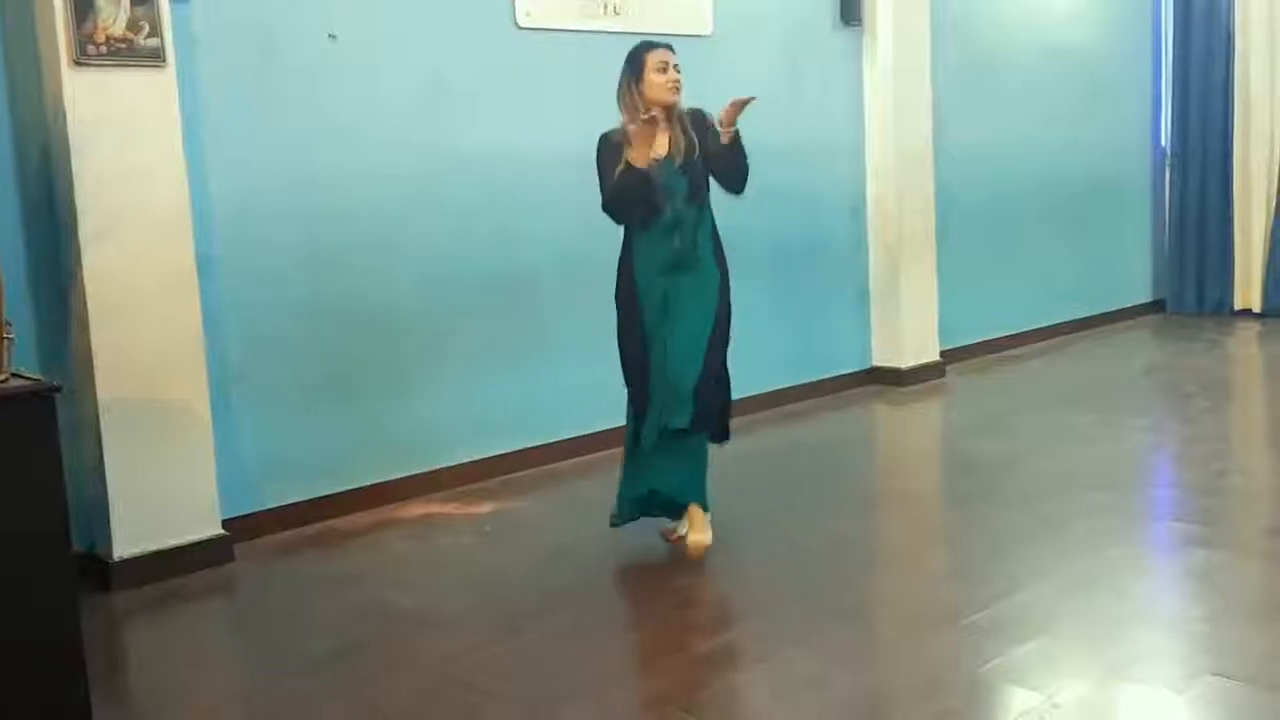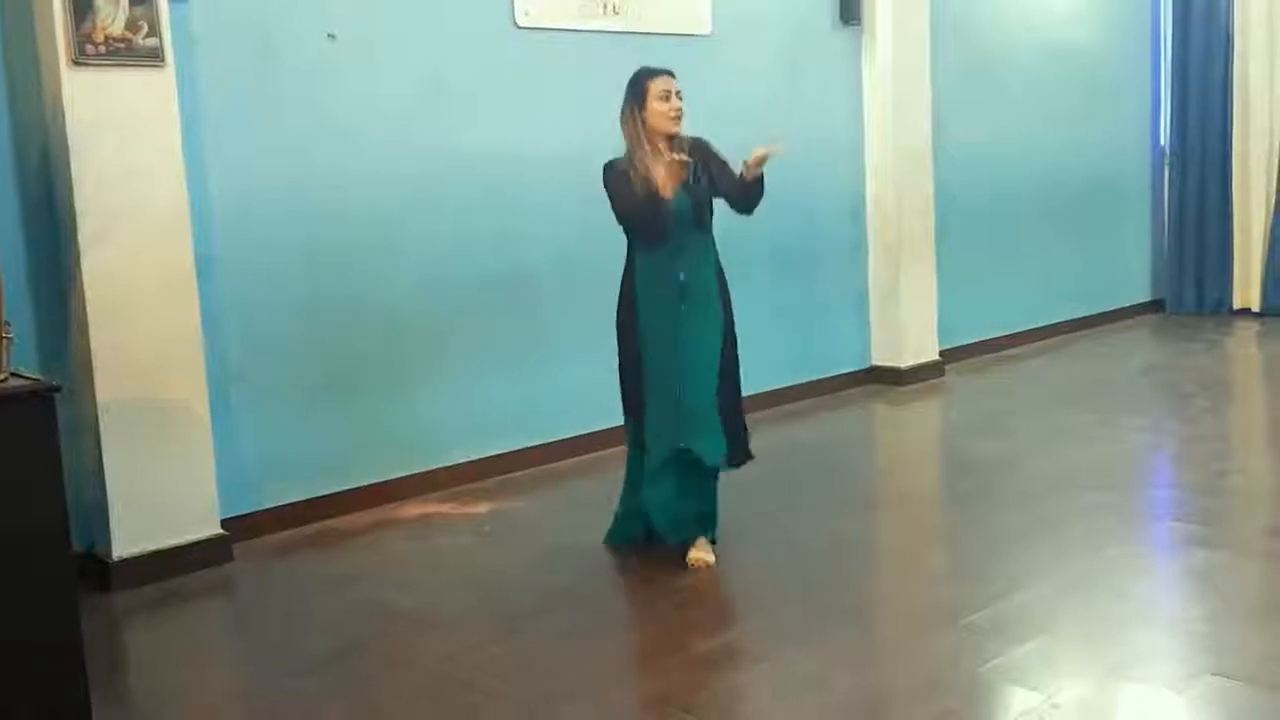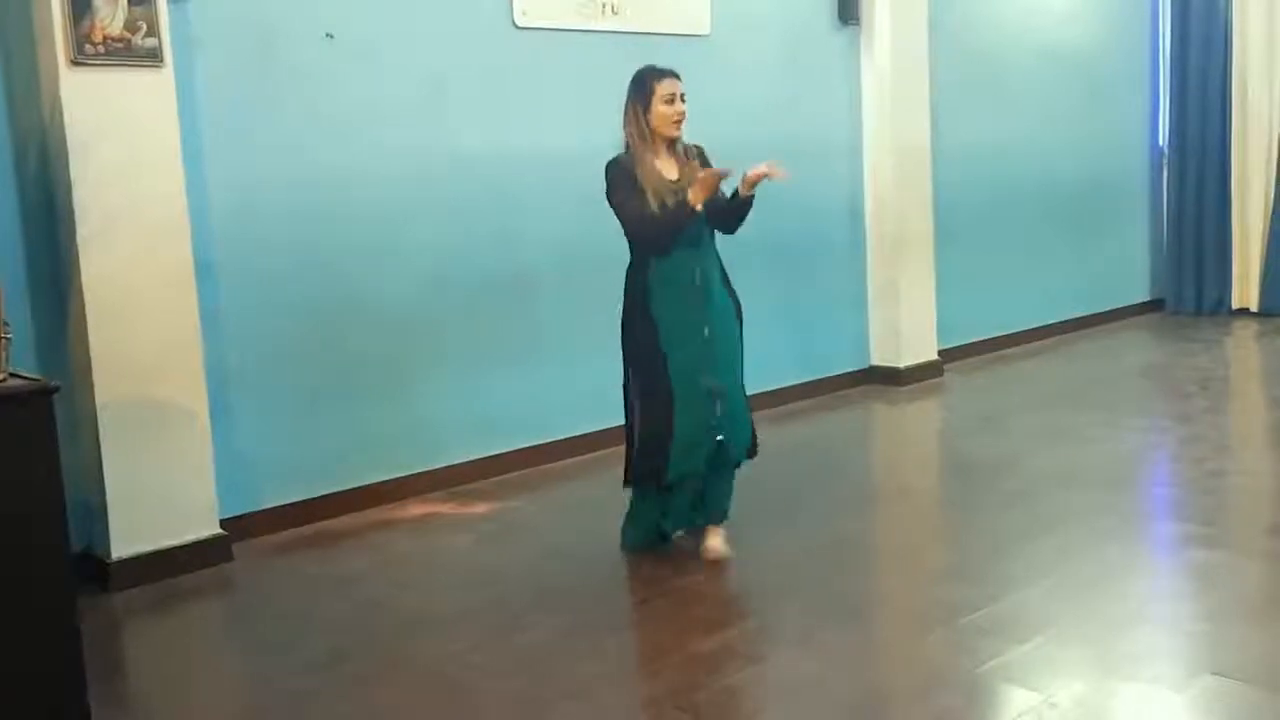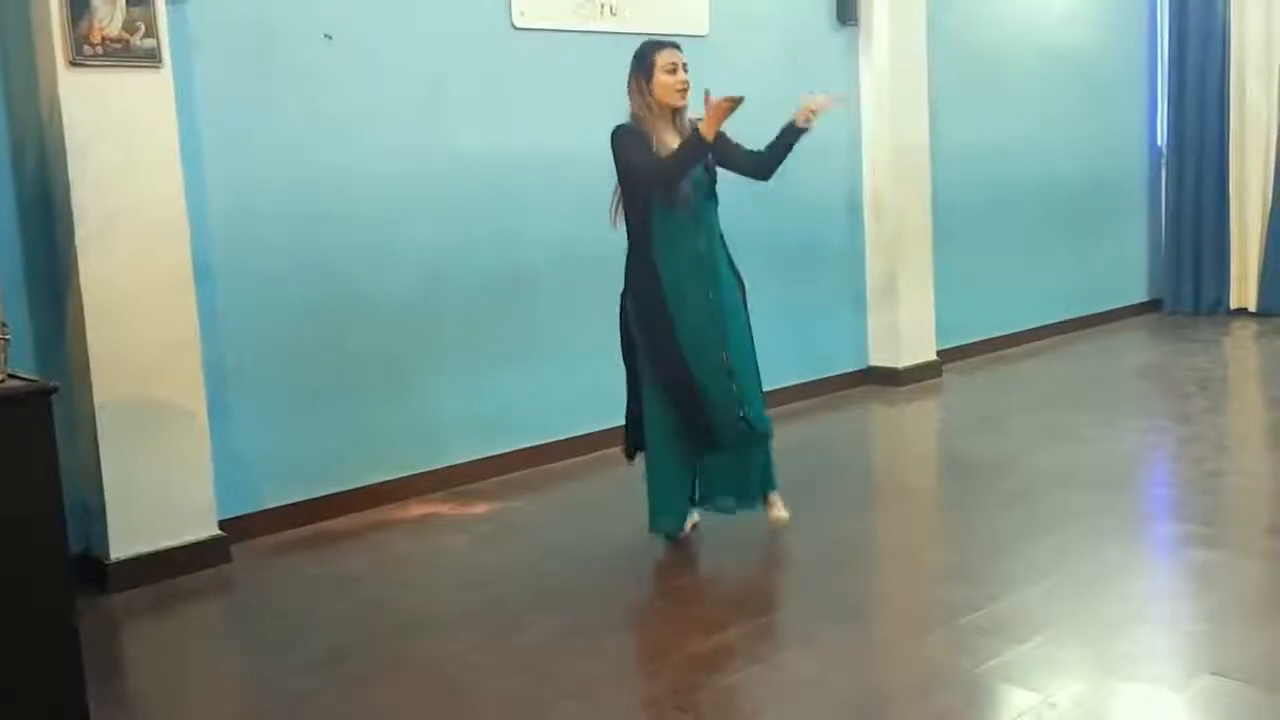
dt=0.2s
person 1, frame 1
left shoulder: (697, 126)
right shoulder: (614, 144)
left elbow: (736, 183)
right elbow: (620, 210)
left wrist: (728, 132)
right wrist: (638, 155)
left hip: (699, 273)
right hip: (646, 279)
left knee: (691, 382)
right knee: (653, 386)
left ankle: (691, 501)
right ankle: (668, 497)
person 1, frame 2
left shoulder: (699, 154)
right shoulder: (620, 172)
left elbow: (743, 202)
right elbow: (639, 225)
left wrist: (753, 171)
right wrist: (663, 186)
left hip: (702, 300)
right hip: (649, 305)
left knee: (702, 411)
right knee: (656, 413)
left ankle: (696, 530)
right ankle: (656, 520)
person 1, frame 3
left shoulder: (695, 158)
right shoulder: (621, 171)
left elbow: (726, 222)
right elbow: (648, 236)
left wrist: (746, 189)
right wrist: (692, 199)
left hip: (710, 297)
right hip: (657, 305)
left knee: (720, 404)
right knee: (667, 410)
left ankle: (710, 519)
right ankle: (661, 518)
person 1, frame 4
left shoulder: (702, 133)
right shoulder: (628, 138)
left elbow: (759, 167)
right elbow: (661, 177)
left wrist: (797, 125)
right wrist: (704, 133)
left hip: (713, 274)
right hip: (659, 281)
left knee: (734, 378)
right knee: (672, 388)
left ankle: (762, 488)
right ankle: (676, 506)
